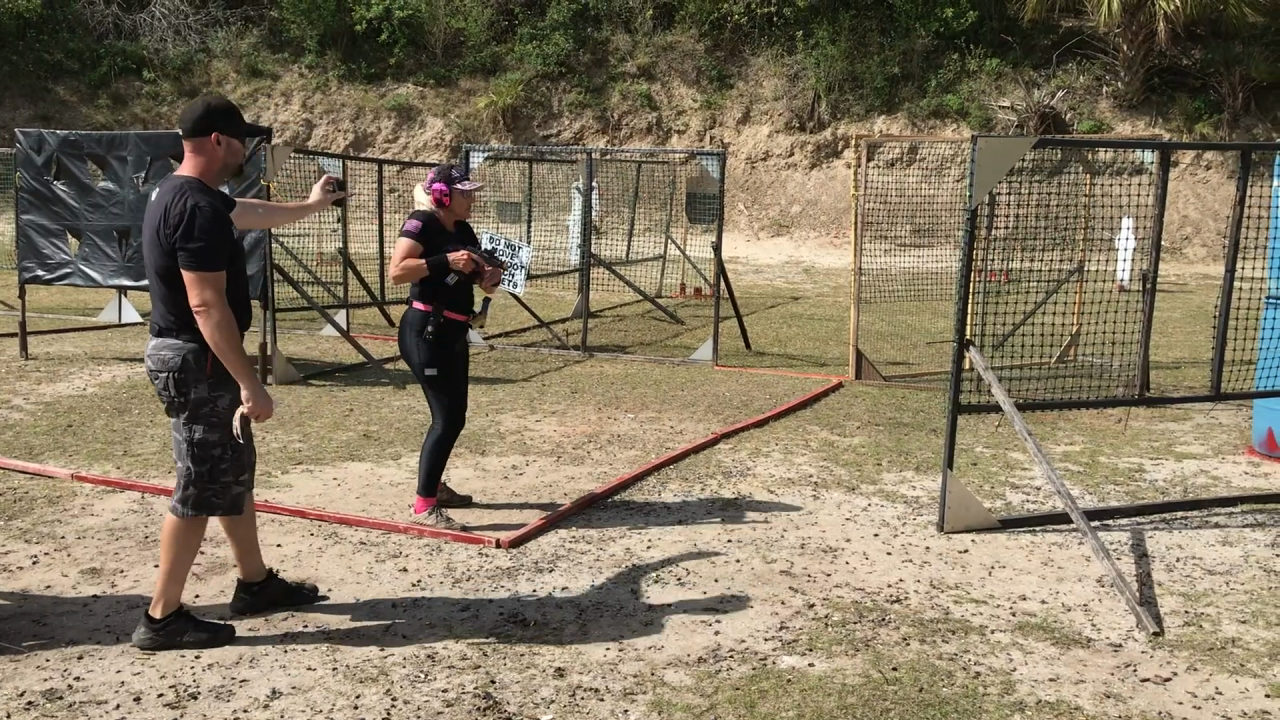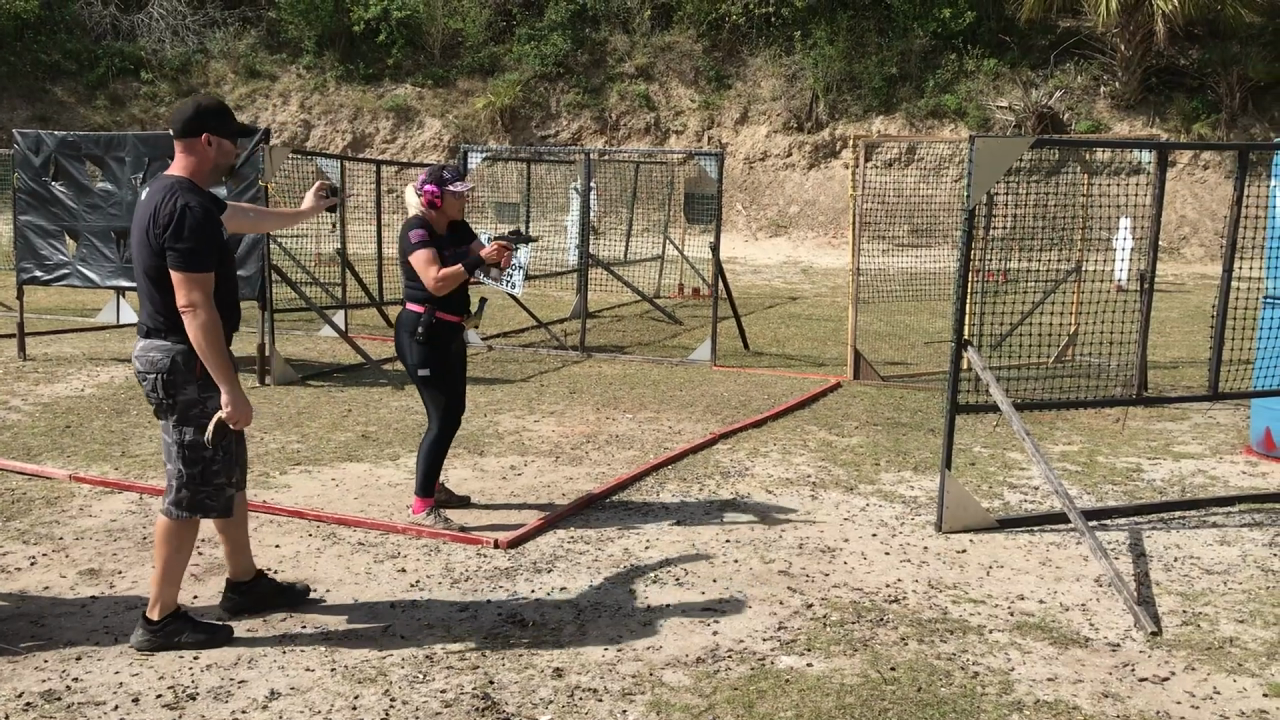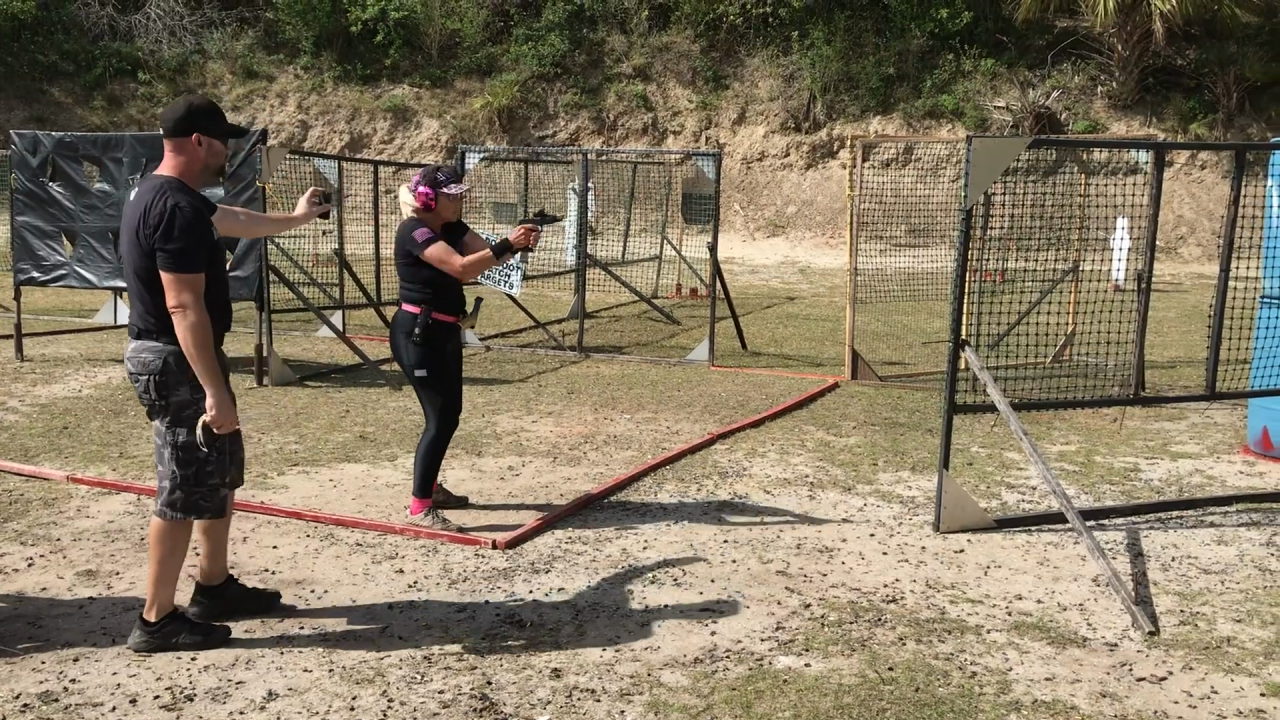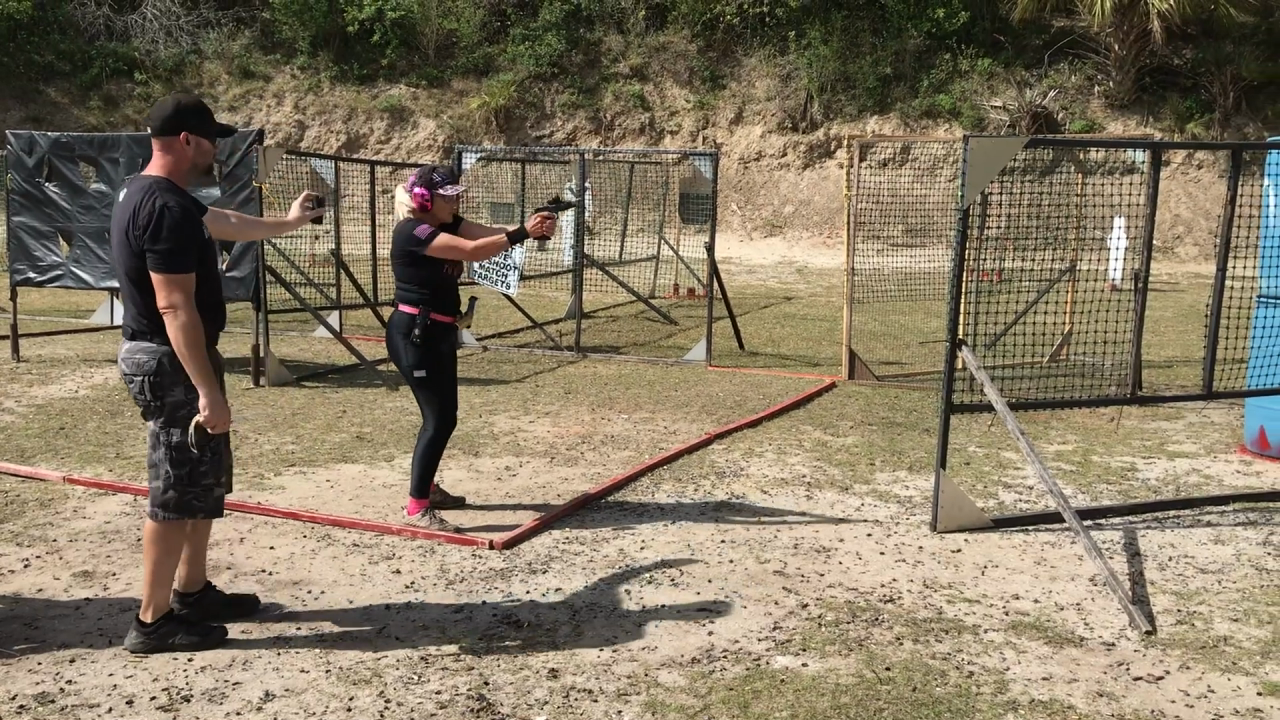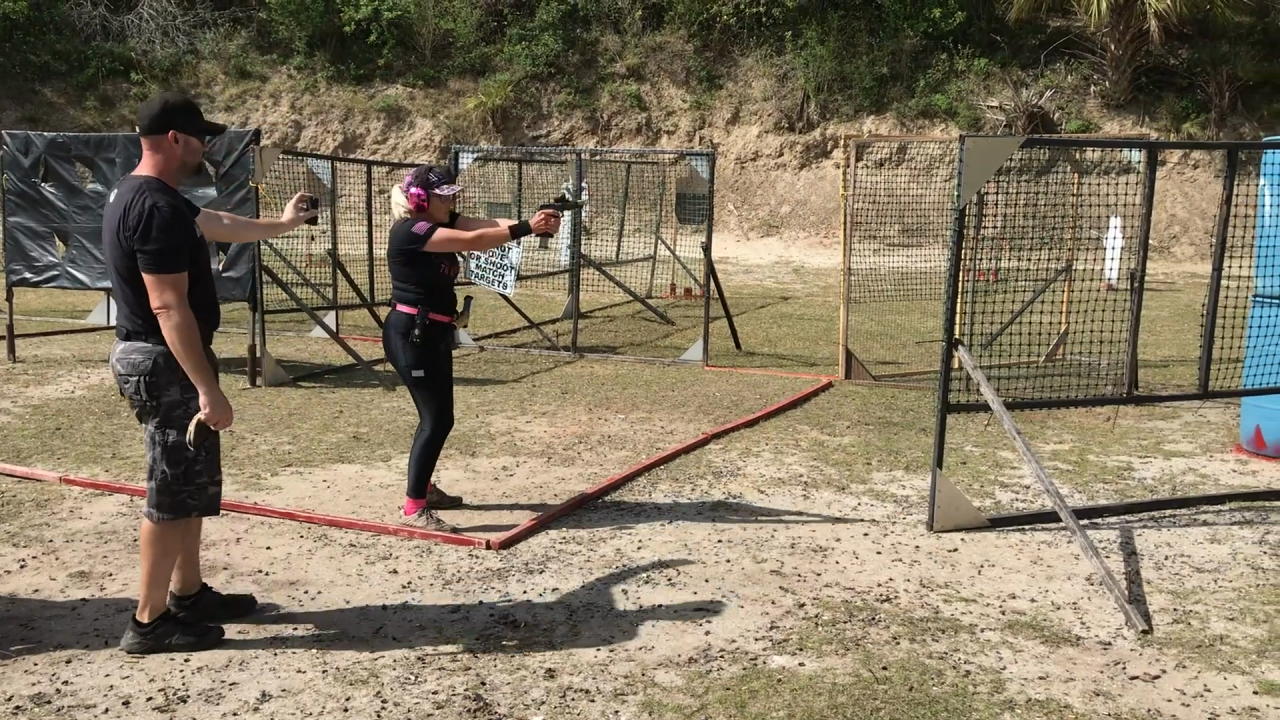
dt=0.1s
person 1, frame 1
left shoulder: (179, 191)
right shoulder: (197, 208)
left elbow: (247, 213)
right elbow: (208, 307)
left wrist: (307, 205)
right wrist: (249, 384)
left hip: (188, 357)
right hip: (196, 361)
left knee: (233, 473)
right knee: (201, 488)
left ankle: (255, 582)
right ankle: (162, 618)
person 1, frame 2
left shoulder: (168, 191)
right shoulder: (187, 208)
left elbow: (239, 217)
right elbow: (195, 308)
left wrist: (301, 212)
right wrist: (230, 387)
left hip: (178, 357)
right hip: (185, 363)
left knee: (225, 473)
right knee: (194, 489)
left ankle: (244, 582)
right ankle: (160, 619)
person 1, frame 3
left shoulder: (158, 193)
right shoulder: (177, 208)
left elbow: (231, 219)
right elbow: (185, 309)
left wrist: (294, 219)
right wrist: (216, 391)
left hip: (170, 358)
right hip: (176, 364)
left knee: (217, 475)
right knee: (186, 490)
left ankle: (214, 586)
right ankle: (156, 620)
person 1, frame 4
left shoulder: (146, 192)
right shoulder: (167, 209)
left elbow: (222, 223)
right elbow: (176, 310)
left wrist: (288, 223)
right wrist: (209, 391)
left hip: (163, 359)
right hip: (171, 364)
left knee: (204, 479)
right knee: (179, 491)
left ankle: (192, 592)
right ankle: (153, 620)
person 1, frame 5
left shoulder: (138, 192)
right shoulder: (157, 207)
left elbow: (215, 224)
right elbow: (170, 309)
left wrist: (281, 224)
right wrist: (208, 389)
left hip: (156, 359)
right hip: (165, 365)
left knee: (192, 483)
right knee: (174, 492)
left ankle: (188, 596)
right ankle: (149, 621)
person 2, frame 1
left shoulder: (462, 229)
right shoulder: (422, 224)
left elbow: (485, 283)
right elbow: (398, 272)
left wrist: (488, 273)
right wrist: (448, 261)
left hip: (454, 333)
right hip: (426, 332)
left knee: (453, 414)
right knee: (447, 419)
left ankle: (433, 487)
right ankle: (422, 506)
person 2, frame 2
left shoulder: (458, 228)
right shoulder: (417, 230)
left elbow: (482, 257)
right elbow: (436, 283)
left wrist: (497, 257)
right wrist: (479, 260)
left hip: (450, 333)
right hip: (422, 333)
left knee: (451, 413)
right knee: (443, 419)
left ankle: (432, 487)
right ankle: (421, 506)
person 2, frame 3
left shoulder: (450, 225)
right shoulder: (415, 232)
left elbow: (484, 248)
right elbow: (462, 267)
left wrist: (518, 241)
right wrist: (507, 245)
left hip: (444, 333)
right hip: (417, 335)
left knee: (448, 414)
right knee: (441, 419)
left ankle: (429, 488)
right ankle: (418, 507)
person 2, frame 4
left shoulder: (447, 224)
right shoulder: (413, 231)
left elbow: (489, 234)
right elbow: (473, 249)
left wrist: (528, 229)
right wrist: (521, 232)
left hip: (440, 333)
right hip: (414, 335)
left knee: (443, 415)
right knee: (439, 419)
left ankle: (427, 488)
right ankle: (416, 508)
person 2, frame 5
left shoulder: (442, 223)
right shoulder: (409, 231)
left elbow: (488, 225)
right elbow: (473, 241)
left wrist: (532, 223)
right wrist: (526, 228)
left hip: (434, 332)
right hip: (411, 334)
left knee: (437, 415)
right knee: (438, 419)
left ankle: (424, 488)
right ankle: (413, 508)
